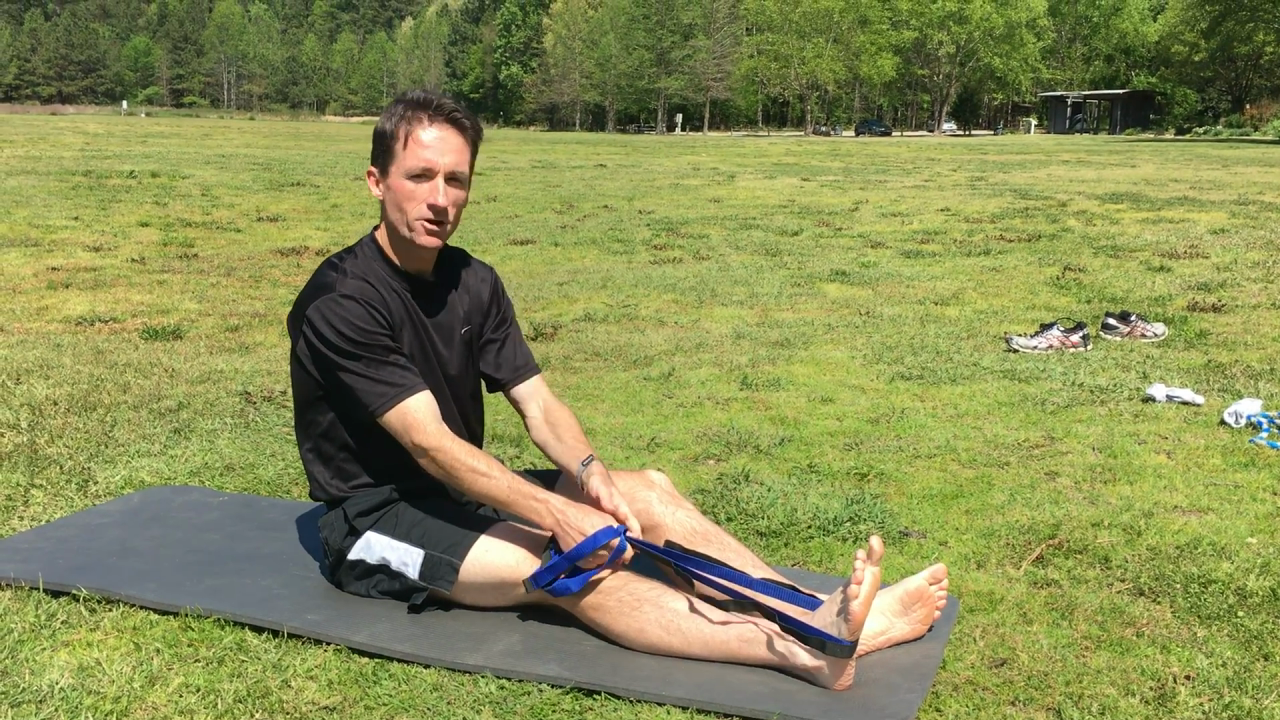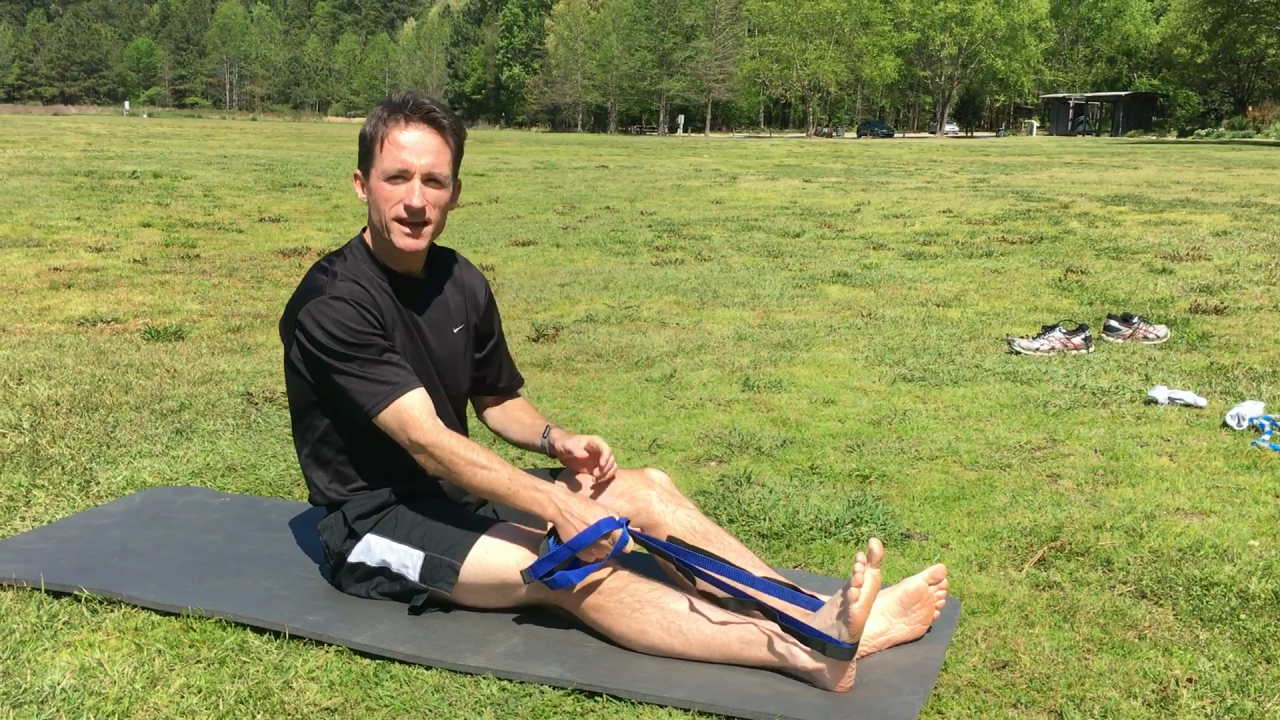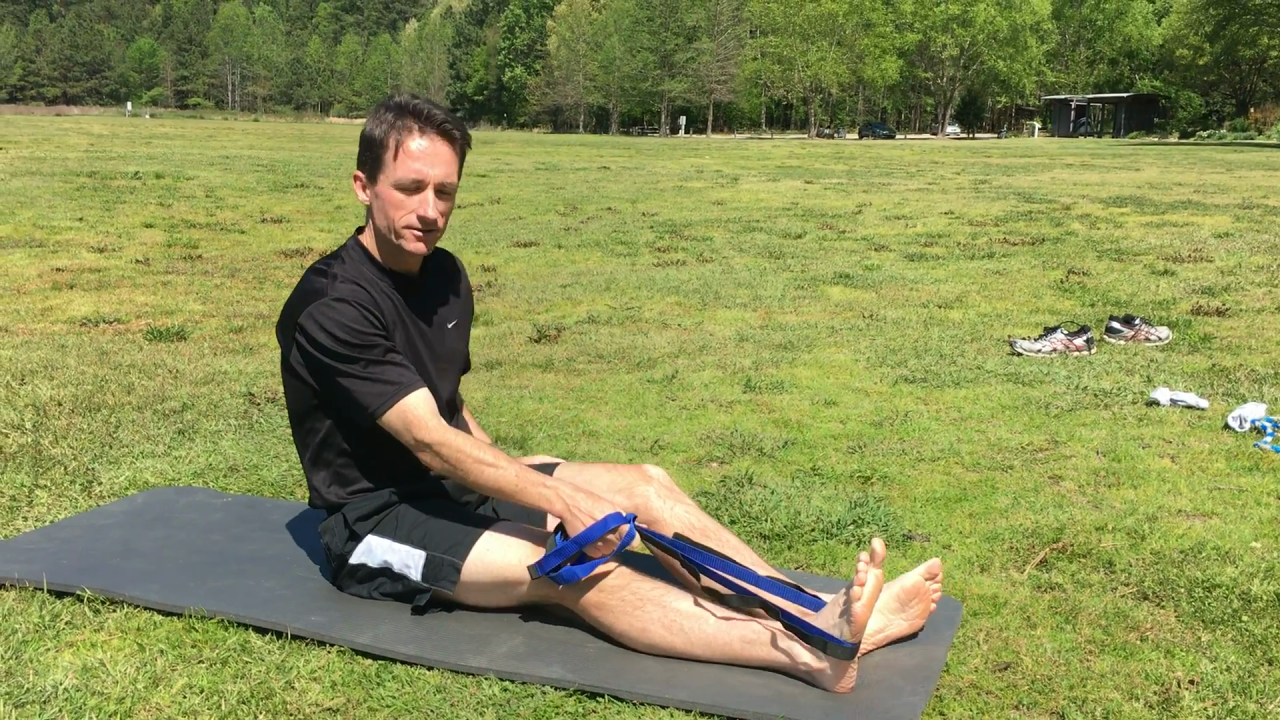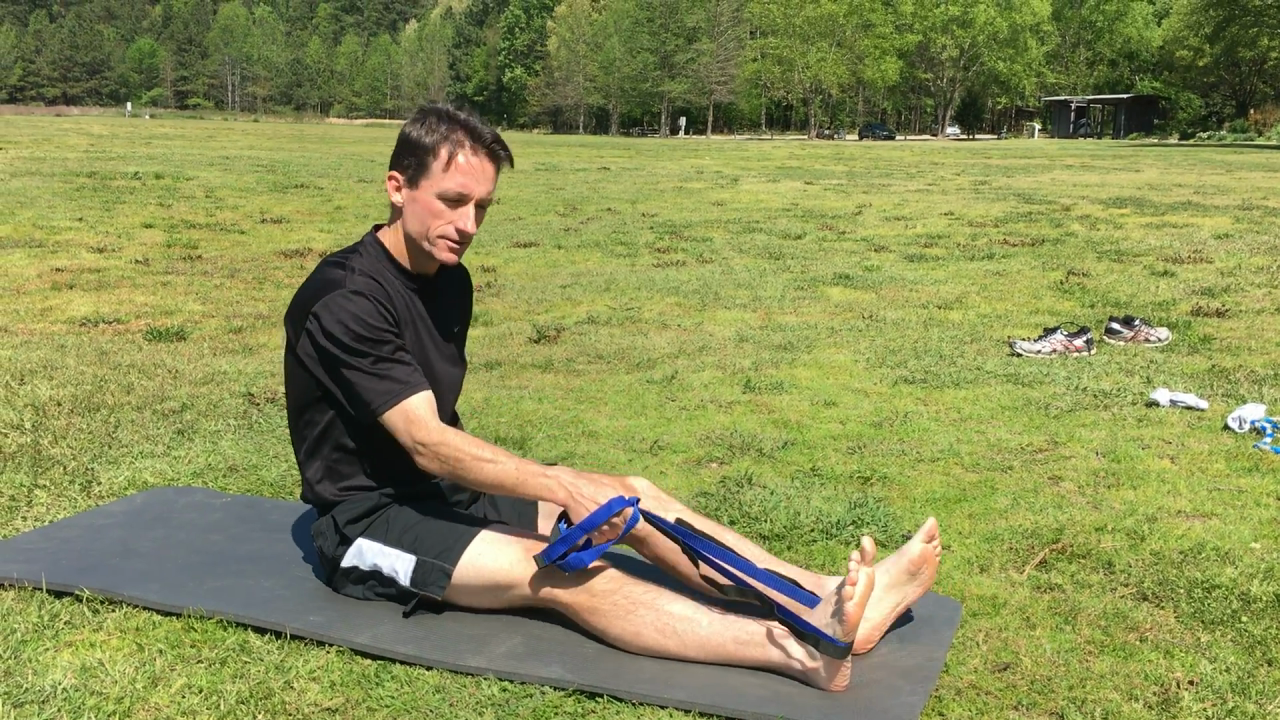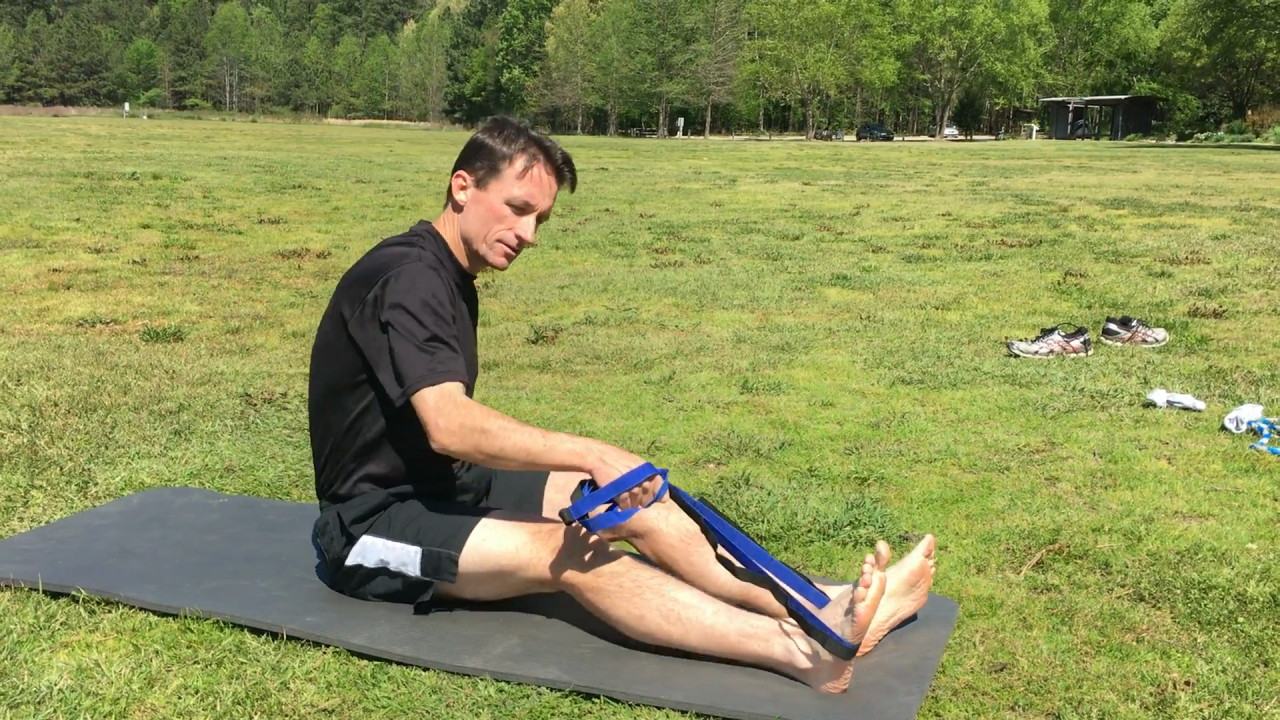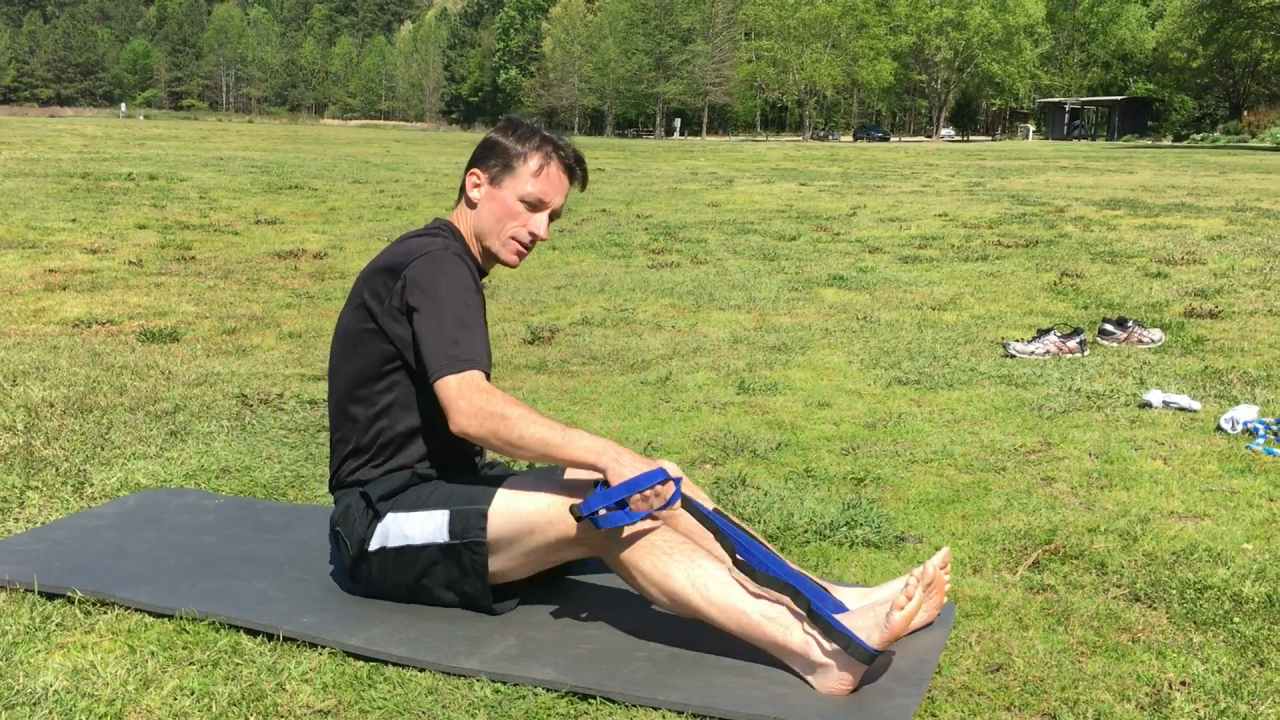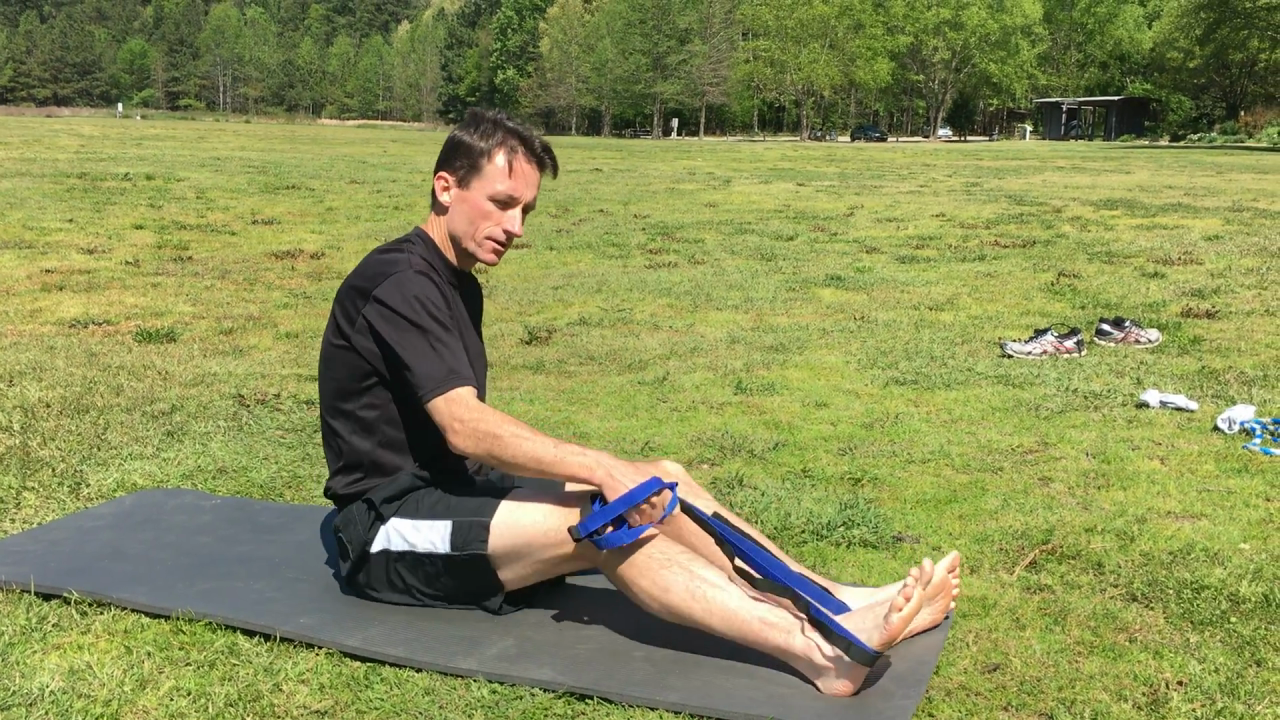
dt=0.2s
person 1, frame 1
left shoulder: (473, 282)
right shoulder: (341, 301)
left elbow: (536, 400)
right elbow: (430, 444)
left wrist: (591, 473)
right wrist: (558, 515)
left hip: (458, 490)
right hip: (375, 521)
left knee: (649, 493)
left ankle: (815, 619)
right ankle: (805, 654)
person 1, frame 2
left shoulder: (461, 282)
right shoulder: (332, 304)
left elbow: (500, 401)
right elbow: (427, 441)
left wrist: (556, 437)
right wrist: (558, 504)
left hip: (454, 491)
right hip: (375, 523)
left knee: (648, 491)
left ankle: (816, 620)
right ankle: (807, 656)
person 1, frame 3
left shoulder: (447, 276)
right shoulder: (333, 306)
right elbow: (431, 441)
left wrist: (509, 463)
right wrist: (564, 500)
left hip: (451, 490)
right hip: (376, 523)
left knee: (644, 484)
left ankle: (816, 618)
right ankle: (806, 653)
person 1, frame 4
left shoulder: (450, 280)
right shoulder: (345, 300)
right elbow: (426, 443)
right wrist: (563, 489)
left hip: (440, 489)
right hip: (368, 524)
left knee: (632, 497)
right knee: (560, 571)
left ankle: (822, 604)
right ankle: (800, 652)
person 1, frame 5
left shoulder: (452, 280)
right shoulder: (409, 275)
right elbow: (449, 428)
right wrist: (590, 454)
left hip: (441, 486)
right hip: (373, 522)
left knee: (632, 501)
right knee: (568, 553)
left ankle: (821, 611)
right ankle: (801, 651)
person 1, frame 6
left shoulder: (446, 269)
right shoulder: (436, 263)
right elbow: (468, 411)
right wrist: (605, 455)
left hip: (441, 488)
right hip: (388, 520)
left knee: (654, 485)
left ankle: (832, 609)
right ankle: (815, 648)
person 1, frame 7
left shoulder: (456, 284)
right shoulder: (403, 282)
right elbow: (464, 427)
right wrist: (603, 469)
left hip: (442, 497)
right hip: (387, 528)
left knee: (662, 483)
left ankle: (840, 609)
right ankle: (820, 651)
